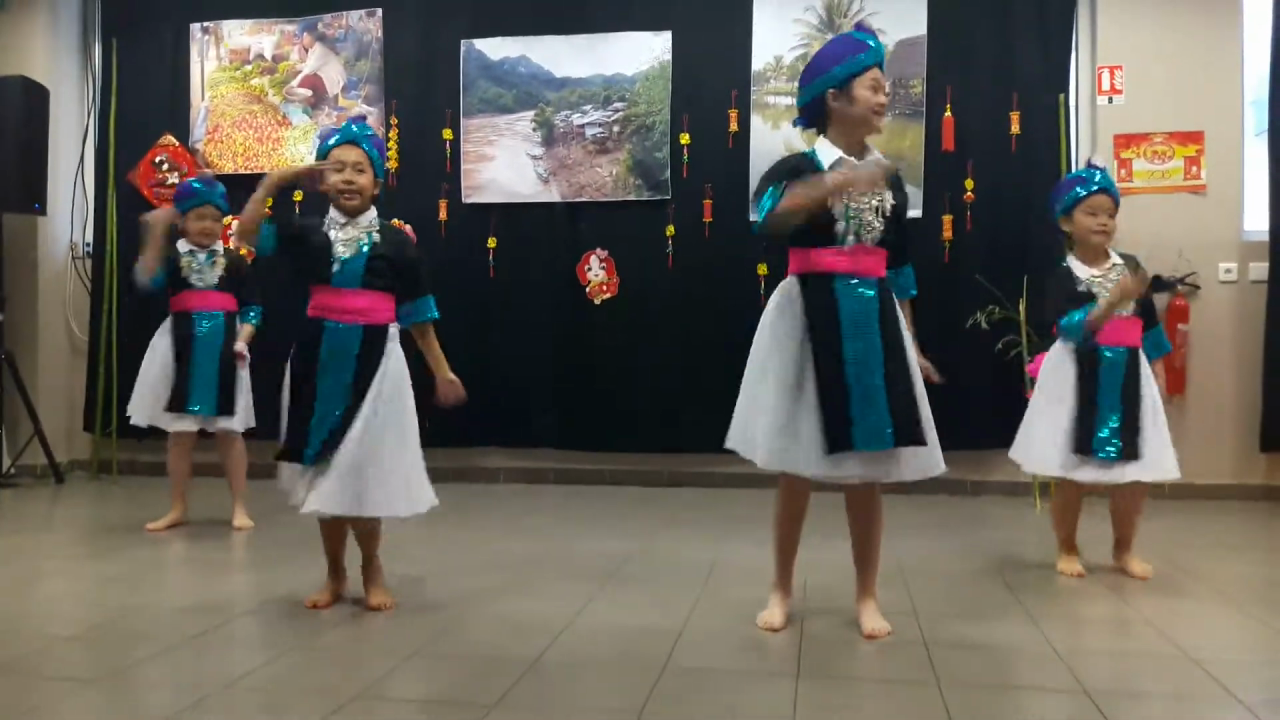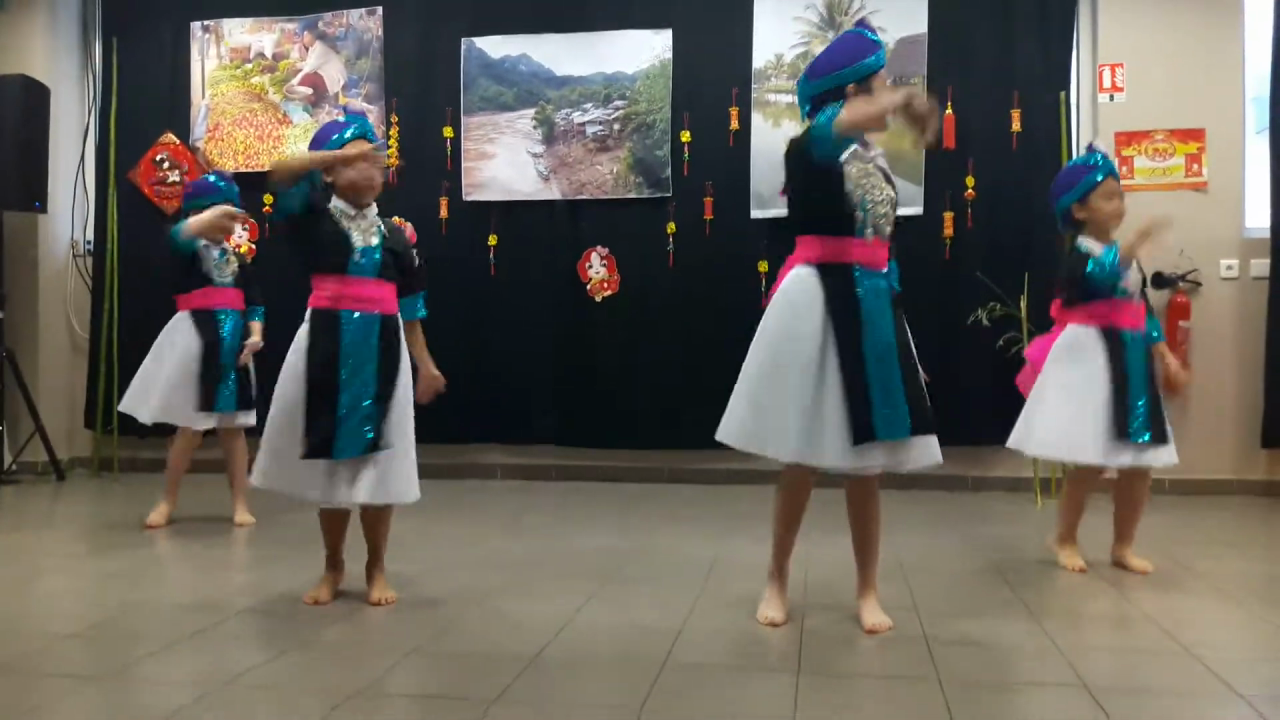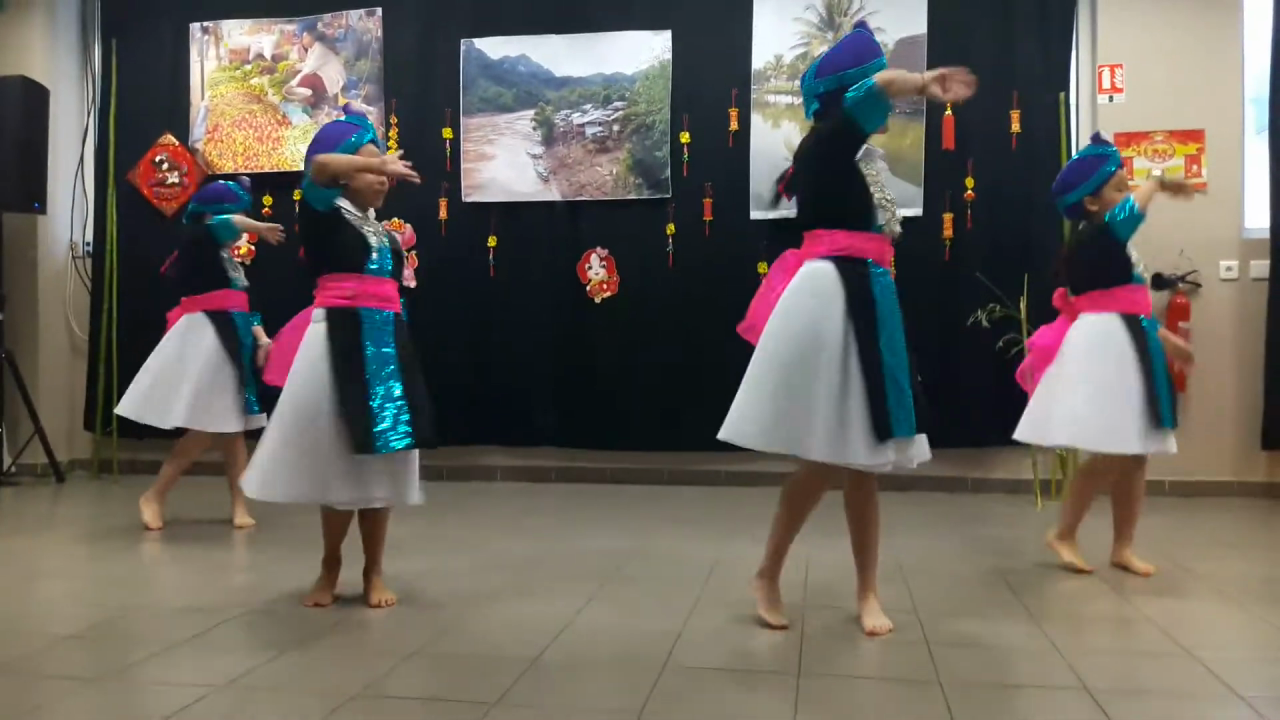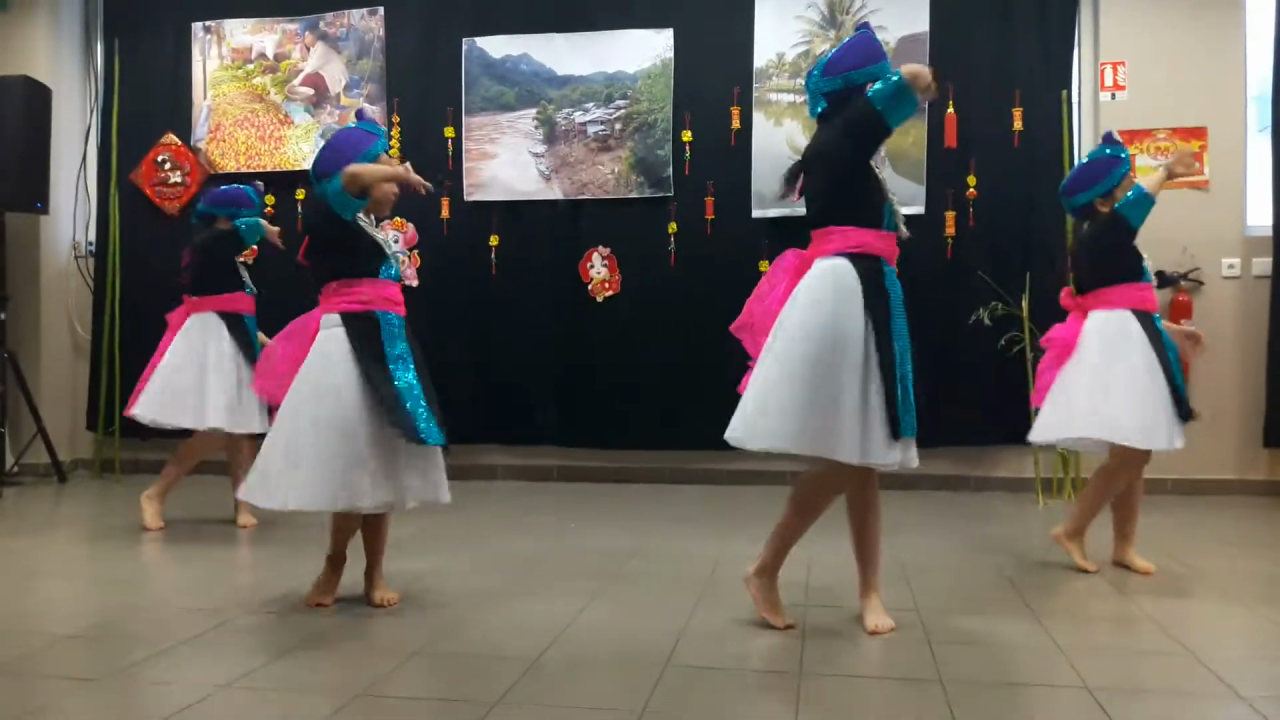
dt=0.1s
person 1, frame 1
left shoulder: (889, 178)
right shoulder: (795, 169)
right elbow: (772, 214)
left wrist: (914, 349)
right wrist: (833, 183)
left hip: (874, 319)
right hip: (810, 318)
left knee: (867, 467)
right knee: (799, 466)
left ankle: (867, 596)
right ankle: (781, 589)
person 1, frame 2
left shoulder: (878, 172)
right shoulder: (810, 154)
right elbow: (830, 124)
left wrist: (900, 336)
right wrist: (902, 100)
left hip: (873, 310)
right hip: (816, 306)
left knee: (868, 461)
right knee: (806, 458)
left ankle: (867, 592)
right ankle: (776, 581)
person 1, frame 3
left shoulder: (858, 167)
right shoulder: (825, 145)
right elbow: (867, 91)
right wrist: (926, 79)
left hip: (866, 301)
right hip: (827, 300)
left knee: (863, 457)
right knee: (822, 456)
left ankle: (868, 594)
right ankle: (768, 573)
person 1, frame 4
left shoulder: (850, 160)
right shoulder: (841, 140)
right elbow: (894, 89)
right wrist: (911, 76)
left hip: (864, 302)
right hip: (840, 299)
left knee: (864, 460)
right knee: (840, 458)
left ankle: (869, 592)
right ankle: (764, 571)
person 2, frame 1
left shoulder: (395, 240)
right shoulder: (309, 234)
left elbow: (418, 311)
right elbow: (249, 229)
left wrist: (441, 369)
right wrist: (271, 181)
left hip: (374, 358)
right hip: (320, 353)
left knee: (361, 469)
right knee: (325, 468)
left ankle: (372, 572)
right ankle: (335, 573)
person 2, frame 2
left shoulder: (393, 236)
right shoulder: (314, 218)
left elbow: (409, 306)
right elbow: (281, 174)
left wrist: (424, 364)
right wrist: (343, 156)
left hip: (380, 348)
right hip: (325, 345)
left knee: (376, 460)
right knee: (330, 460)
left ankle: (377, 568)
right ankle: (333, 567)
person 2, frame 3
left shoulder: (387, 235)
right shoulder: (322, 214)
right elbow: (322, 167)
right wrist: (386, 164)
left hip: (384, 346)
right hip: (335, 342)
left knee: (378, 462)
right knee: (339, 461)
left ankle: (373, 572)
right ankle: (331, 565)
person 2, frame 4
left shoulder: (382, 238)
right shoulder: (331, 220)
right elbow: (350, 177)
right wrist: (398, 173)
left hip: (390, 350)
right hip: (348, 346)
left knee: (385, 467)
right knee: (355, 462)
left ankle: (375, 573)
right ankle: (334, 564)
person 3, frame 1
left shoulder: (1132, 270)
right shoulder: (1063, 278)
left elbow: (1149, 325)
right elbow: (1068, 329)
left wrist: (1156, 374)
right wrist: (1108, 303)
left hip: (1128, 380)
right hip: (1079, 381)
left knee: (1131, 477)
right knee: (1072, 475)
left ankle: (1124, 550)
right ankle: (1067, 548)
person 3, frame 2
left shoulder: (1128, 255)
right shoulder: (1079, 257)
right elbow: (1101, 272)
left wrist: (1164, 356)
right wrist: (1137, 240)
left hip: (1132, 363)
right hip: (1088, 364)
left knee: (1138, 465)
right knee: (1088, 463)
left ankle: (1123, 545)
right ankle: (1065, 539)
person 3, frame 3
left shoulder: (1110, 248)
right shoulder: (1090, 242)
right elbow: (1122, 218)
left wrist: (1164, 339)
right wrist: (1156, 186)
left hip: (1127, 349)
right hip: (1102, 349)
left knee: (1134, 456)
right knee: (1110, 454)
left ankle: (1122, 547)
right ankle: (1063, 533)
person 3, frame 4
left shoulder: (1115, 244)
right shoulder: (1099, 238)
right elbow: (1133, 207)
left wrist: (1168, 329)
right wrist: (1166, 173)
left hip: (1131, 347)
right hip: (1115, 349)
left knee: (1136, 455)
right knee: (1128, 453)
left ankle: (1124, 547)
right ankle: (1071, 530)
person 4, frame 1
left shoulder: (234, 261)
right shoulder: (174, 256)
left elbow: (251, 308)
right elbow: (147, 281)
left wrist: (242, 341)
right wrist: (154, 235)
left hip: (223, 348)
right hip: (184, 346)
left knee: (227, 429)
right knee: (180, 430)
left ankle: (239, 506)
right ankle: (178, 507)
person 4, frame 2
left shoulder: (238, 261)
right shoulder: (188, 250)
left elbow: (254, 306)
right elbow: (181, 234)
left wrist: (255, 336)
right wrist: (219, 211)
left hip: (231, 345)
right hip: (193, 342)
left knee: (233, 426)
right knee: (192, 427)
left ankle: (239, 503)
right ankle: (168, 500)
person 4, frame 3
left shoulder: (232, 263)
right shoulder: (196, 244)
left elbow: (246, 311)
right elbow: (218, 225)
left wrist: (261, 339)
right wrist: (257, 227)
left hip: (230, 345)
right hip: (201, 342)
left knee: (234, 428)
right knee: (204, 429)
left ankle: (239, 504)
right ankle: (154, 495)
person 4, frame 4
left shoulder: (232, 261)
right shoulder: (209, 245)
right elbow: (251, 228)
left wrist: (261, 339)
right wrist: (267, 230)
left hip: (234, 346)
right hip: (210, 343)
left knee: (242, 431)
right knee: (216, 430)
left ankle: (243, 504)
right ankle: (155, 494)
